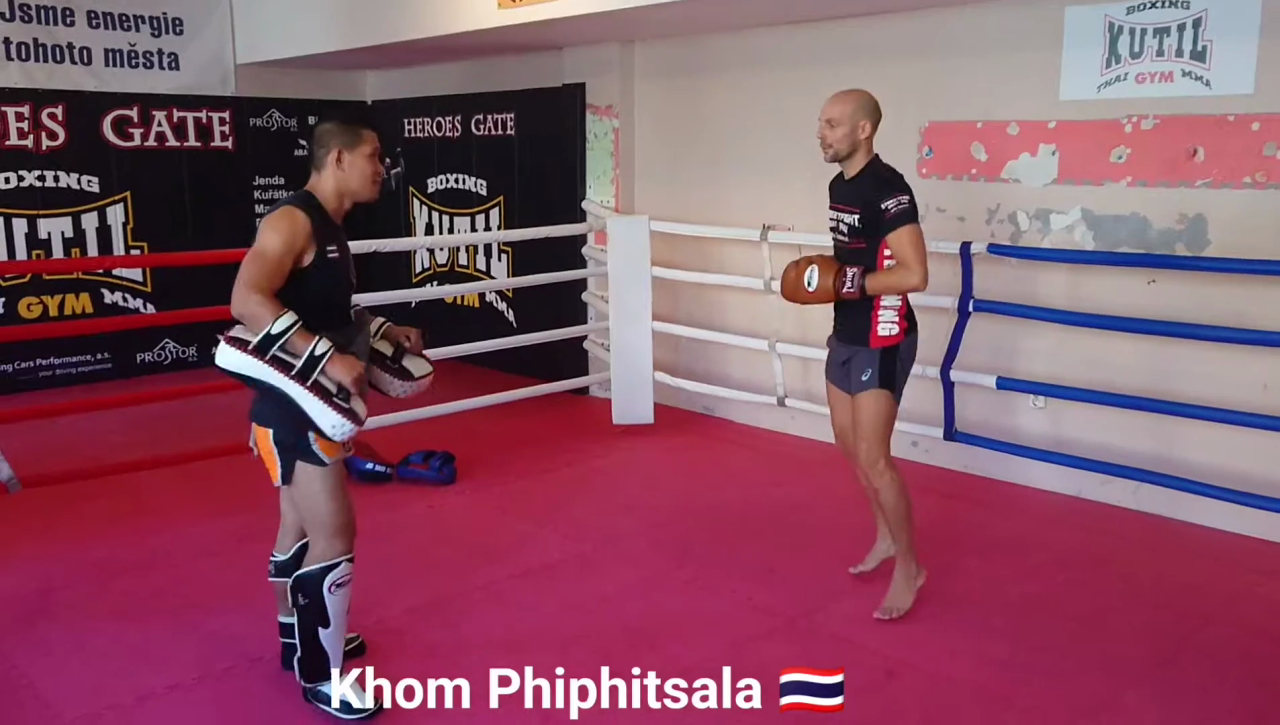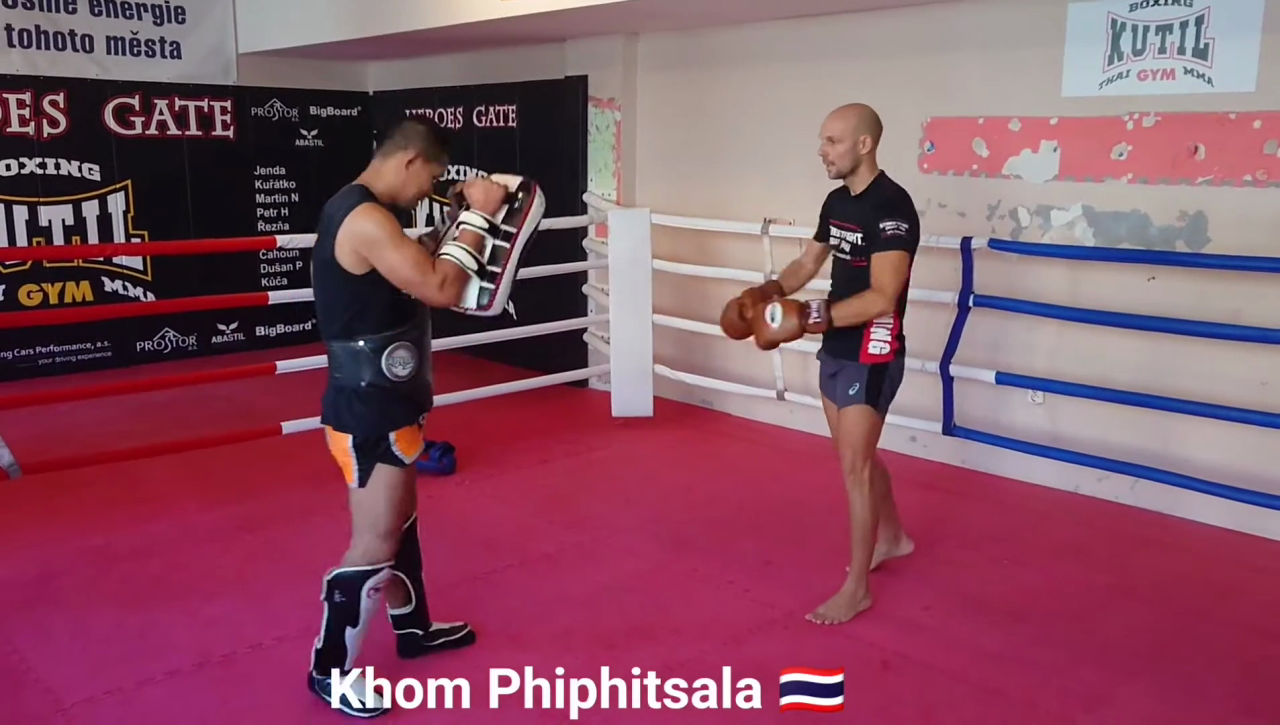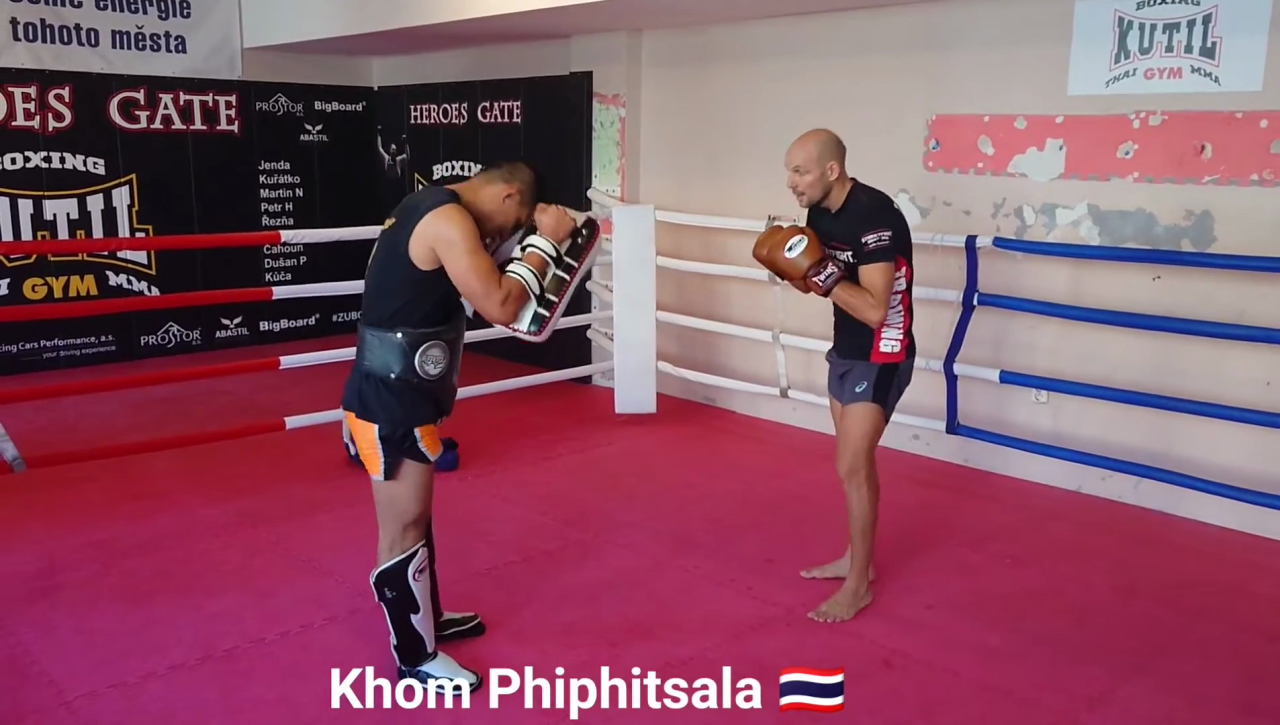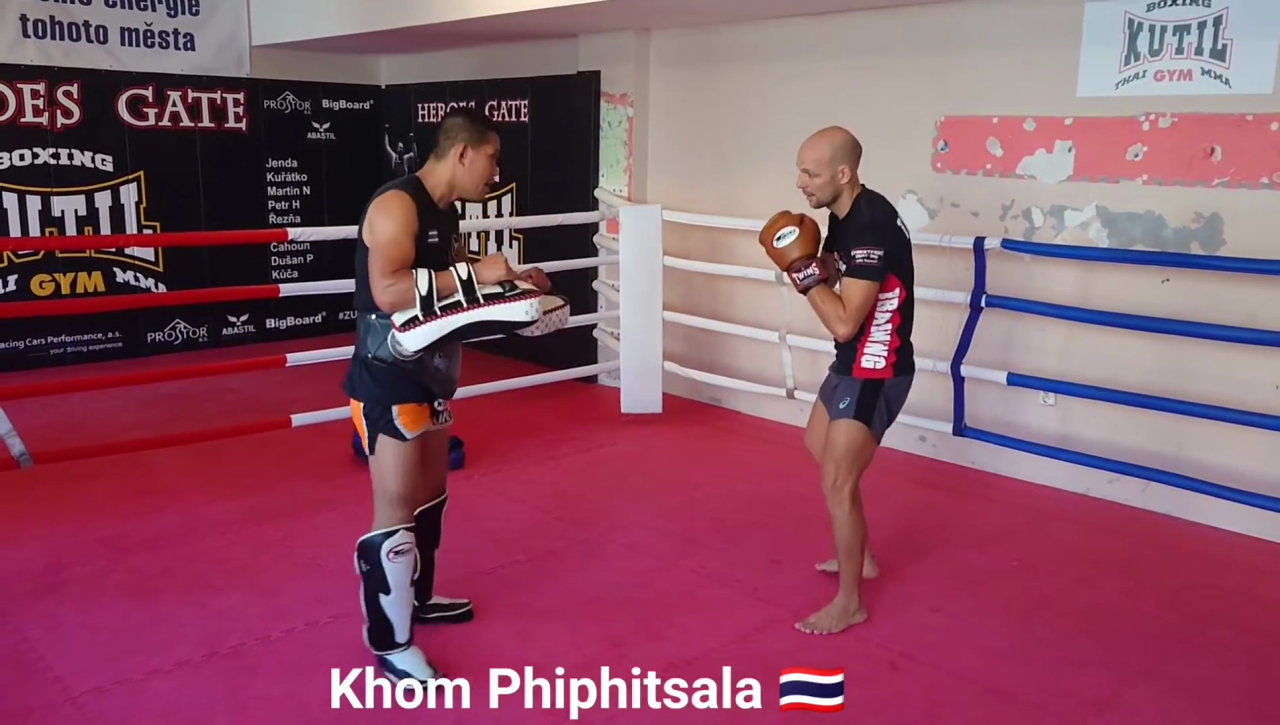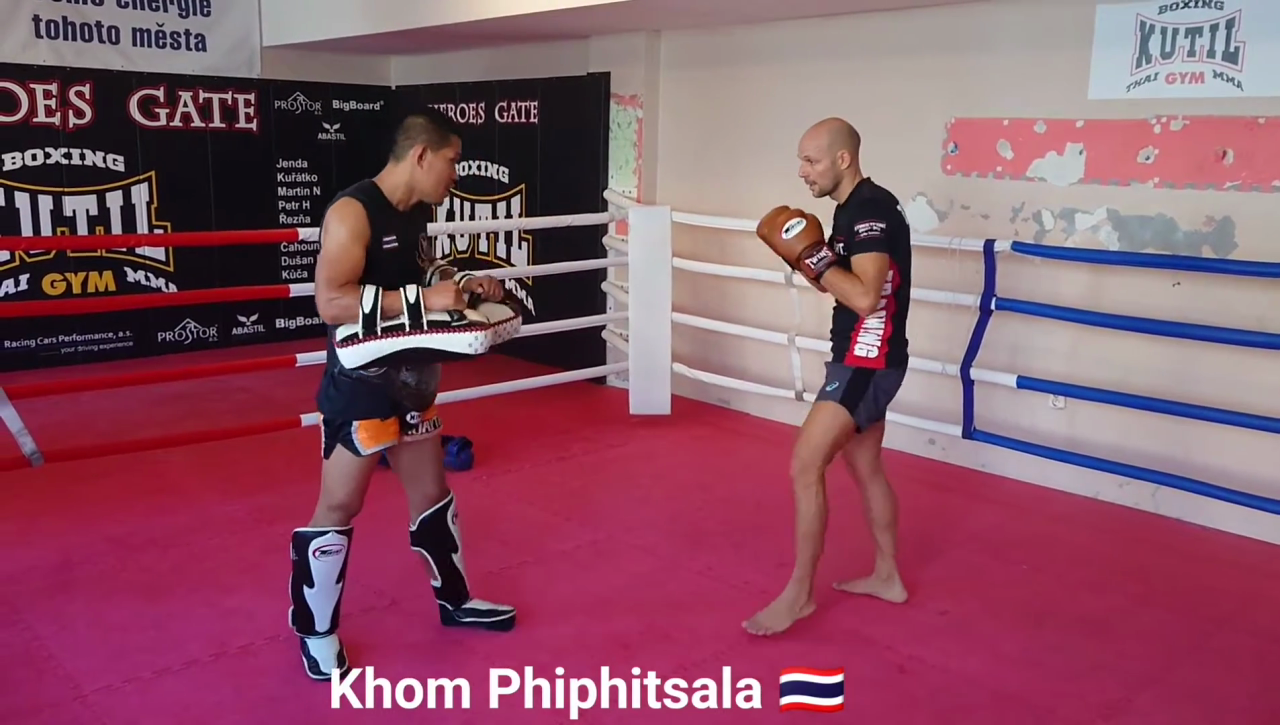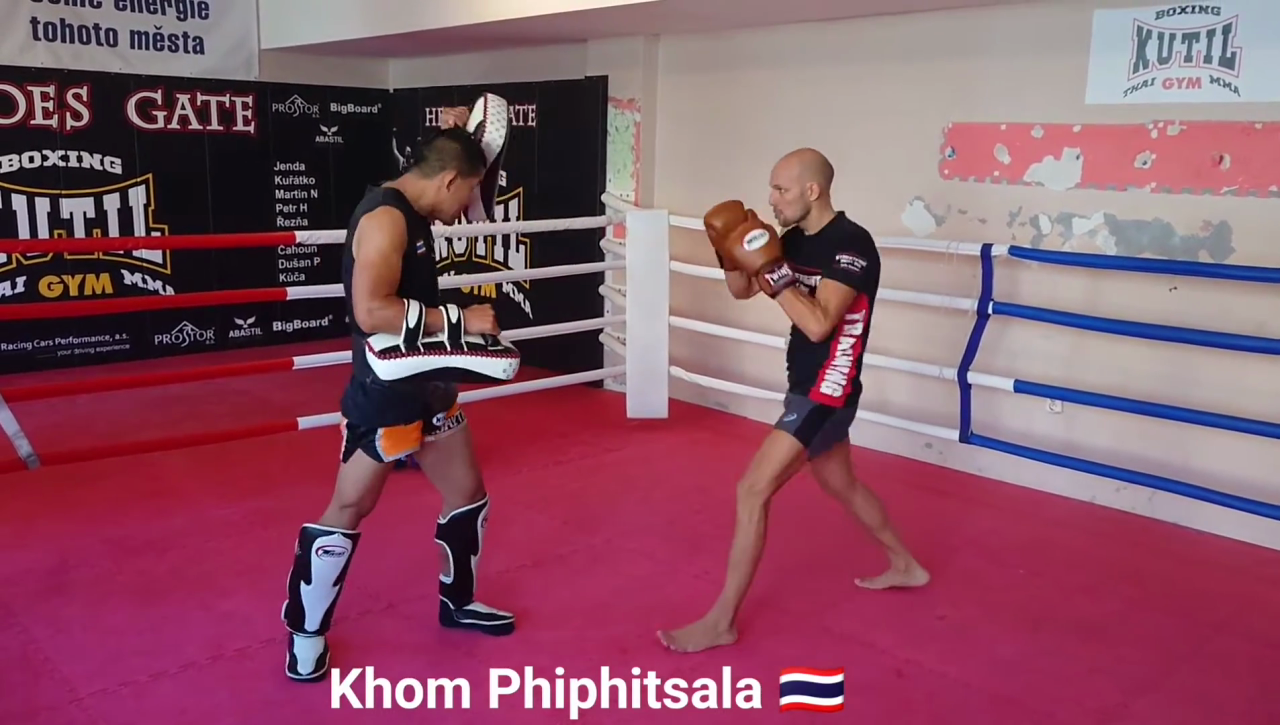
dt=0.7s
person 1, frame 1
left shoulder: (329, 227)
right shoulder: (290, 222)
right elbow: (248, 301)
left wrist: (384, 331)
right wrist: (328, 358)
left hip: (313, 406)
right hip: (294, 408)
left knee: (301, 527)
right knee: (334, 537)
left ankle: (299, 639)
right ankle: (322, 676)
person 1, frame 2
left shoulder: (362, 212)
right shoulder: (366, 218)
left elbow: (416, 276)
right elbow: (443, 288)
left wrist: (465, 227)
right wrist: (477, 216)
left hip: (382, 399)
right hip: (371, 407)
left knee: (397, 523)
right knee: (377, 541)
left ankle: (414, 627)
right ankle: (333, 669)
person 1, frame 3
left shoulder: (430, 207)
right shoulder: (450, 219)
right elbow: (501, 306)
left wrist: (520, 242)
right wrist: (543, 242)
left hip: (394, 390)
right hip: (395, 399)
left knee: (416, 513)
right knee: (402, 529)
left ankle: (425, 618)
right ankle: (416, 658)
person 1, frame 4
left shoulder: (445, 211)
right shoulder: (396, 205)
right elbow: (390, 291)
left wrist: (508, 279)
right wrist: (474, 273)
left hip: (430, 377)
right hip: (388, 381)
left knee: (428, 493)
right knee: (396, 512)
left ankle: (417, 596)
right ankle: (392, 647)
person 1, frame 5
left shoulder: (414, 214)
right shoulder: (352, 211)
right elbow: (333, 302)
left wrist: (463, 284)
right wrist: (425, 300)
left hip: (411, 385)
right hip: (360, 389)
left knee: (433, 499)
right knee: (337, 512)
left ankle: (454, 601)
right ankle: (316, 632)
person 1, frame 6
left shoulder: (414, 208)
right shoulder: (384, 219)
left elbow: (454, 176)
right elbow: (373, 312)
left wrist: (455, 138)
right wrist: (460, 320)
left hip: (431, 389)
right hip: (385, 395)
left knee: (469, 495)
right knee: (346, 515)
left ankle: (457, 602)
right ankle: (307, 632)
person 2, frame 1
left shoulder: (888, 188)
right shoulder: (840, 185)
left elbow: (915, 274)
left hip: (882, 342)
right hip: (846, 337)
left knee: (870, 456)
right knee: (849, 443)
left ankle: (908, 565)
right ankle: (889, 535)
person 2, frame 2
left shoulder: (893, 207)
right shoulder: (835, 200)
left elbow: (881, 299)
right elbow: (808, 262)
left wrist: (803, 318)
right wrist: (767, 294)
left hip: (871, 357)
right hip: (837, 351)
left knee: (853, 467)
right knee: (857, 454)
left ankle: (855, 589)
right ankle: (892, 536)
person 2, frame 3
left shoulder: (874, 215)
right shoulder: (820, 213)
left elbow: (874, 309)
right elbow: (810, 280)
left wrist: (820, 272)
right wrist: (791, 267)
left hip: (880, 357)
right hip: (846, 351)
left knee: (851, 465)
right knee: (855, 459)
left ankle: (858, 584)
right ankle: (856, 558)
person 2, frame 4
left shoulder: (872, 228)
right shoulder: (845, 214)
left elbow: (844, 323)
right elbow: (831, 276)
left wrist: (801, 269)
right wrist: (809, 260)
left hip: (876, 372)
right hip: (855, 364)
left knee: (836, 484)
right knee: (818, 447)
left ankle: (849, 603)
right ankle: (859, 555)
person 2, frame 5
left shoulder: (873, 209)
right shoulder: (851, 208)
left elbow: (865, 298)
left wrist: (811, 255)
right wrist: (807, 256)
left hip: (867, 361)
right hip: (865, 359)
left knee: (805, 468)
right knee: (864, 467)
left ankle: (797, 594)
right ankle: (887, 576)
person 2, frame 6
left shoulder: (853, 247)
right shoulder: (798, 237)
left elbow: (818, 325)
right elbow: (741, 289)
left wrist: (773, 269)
right wrist: (731, 254)
left hip: (825, 394)
right hip: (822, 389)
left knee: (751, 494)
right knee: (842, 484)
left ankle: (721, 622)
right ankle: (904, 566)
